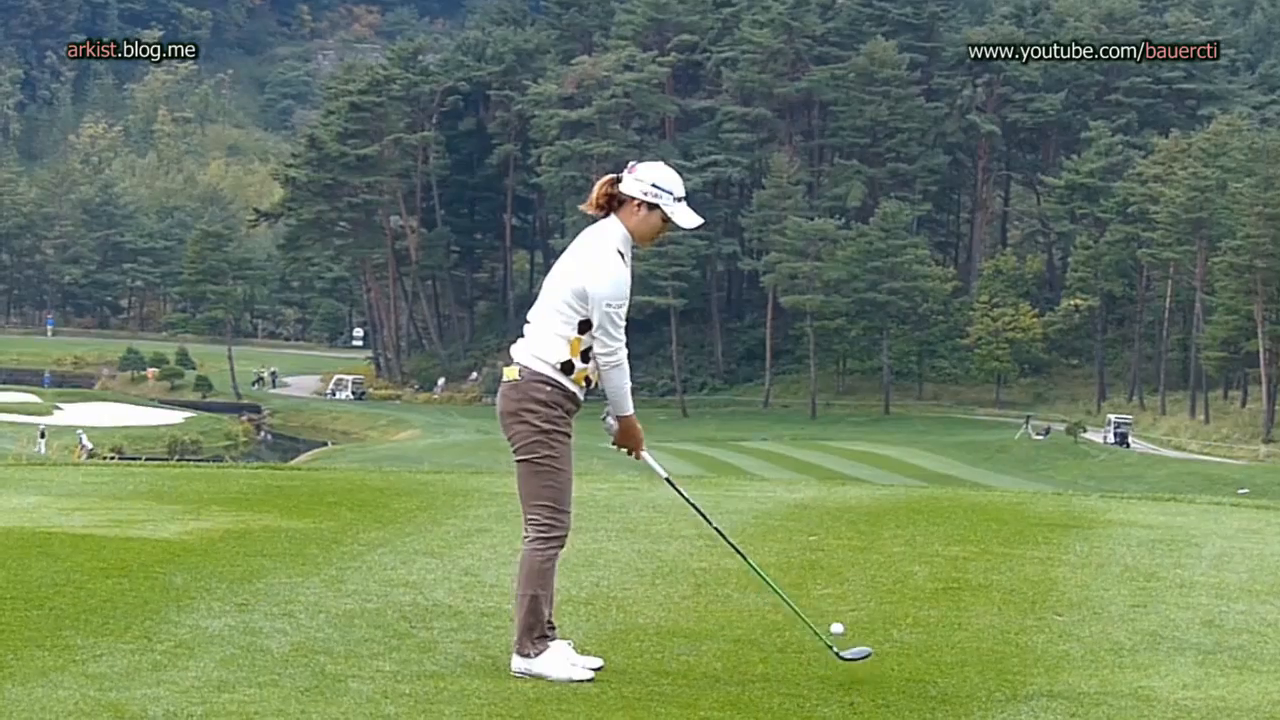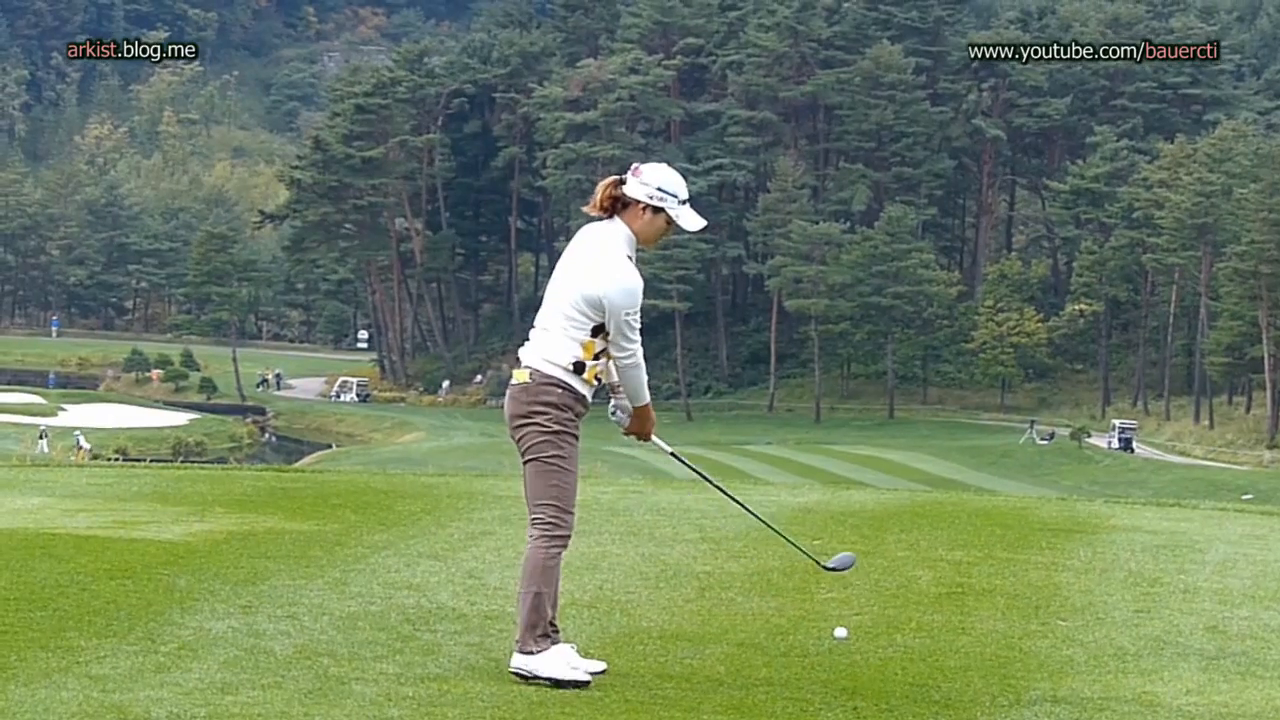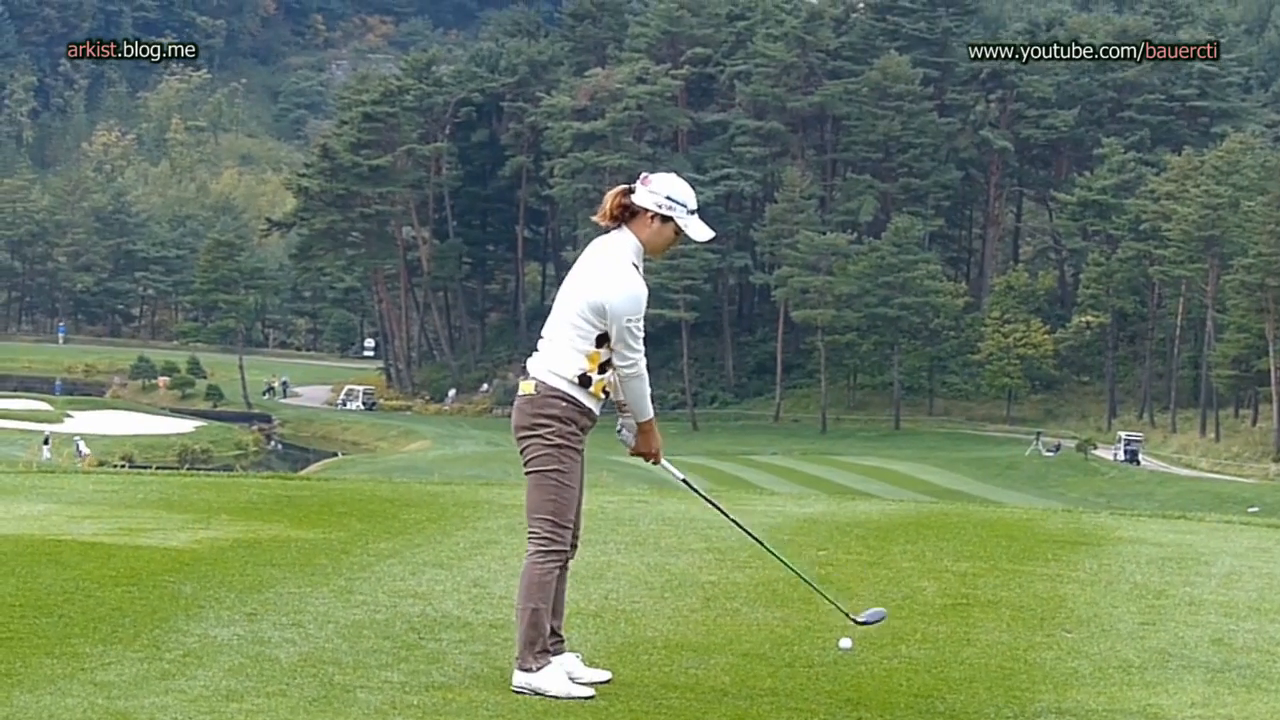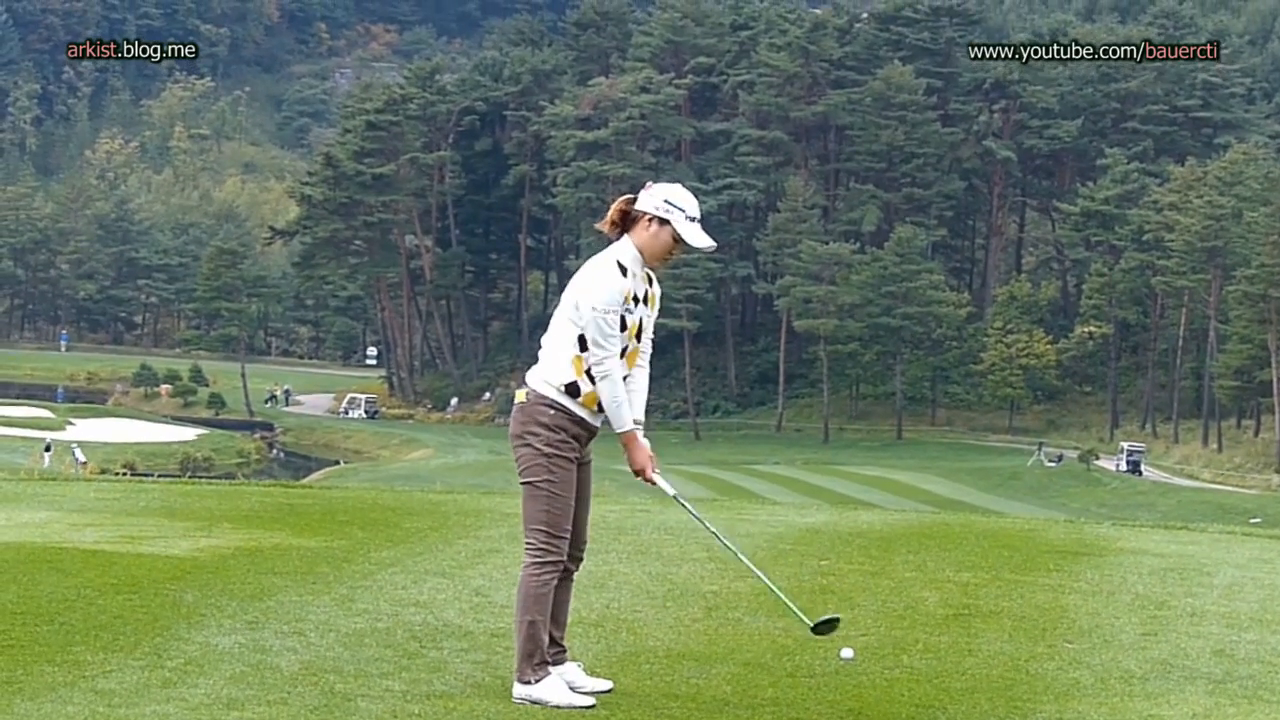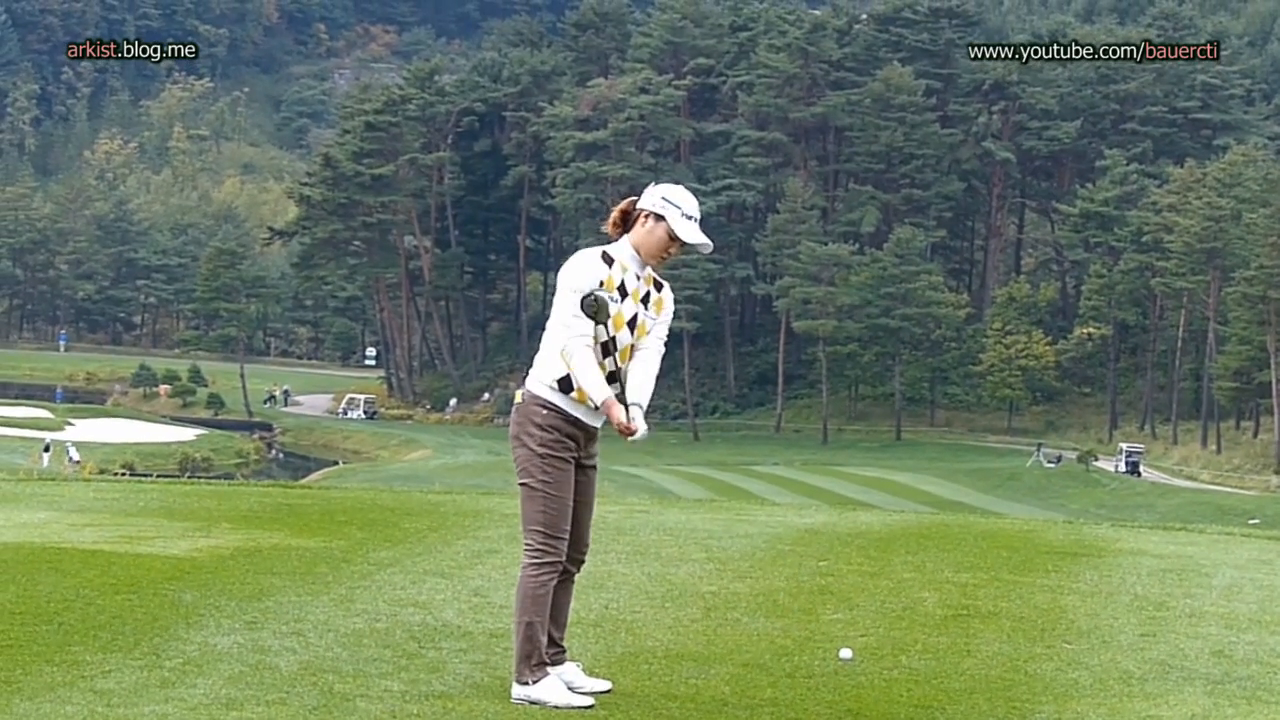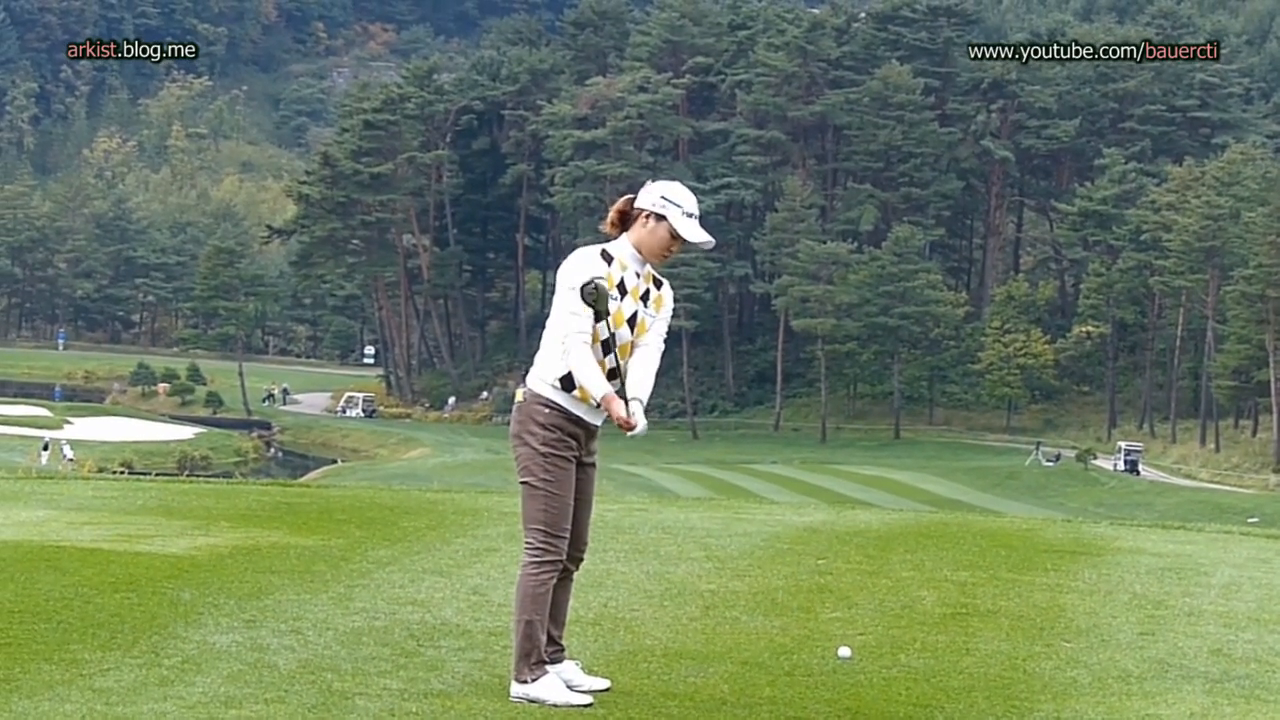
dt=0.3s
person 1, frame 1
left shoulder: (603, 241)
right shoulder: (609, 266)
right elbow: (610, 352)
left wrist: (621, 412)
right wrist: (627, 420)
left hip: (544, 395)
right hip: (537, 394)
left knee: (547, 527)
right knee: (548, 526)
left ankle: (544, 639)
right ankle: (529, 651)
person 1, frame 2
left shoulder: (593, 235)
right shoulder: (621, 277)
right elbow: (627, 351)
left wrist: (619, 389)
right wrist: (642, 409)
left hip: (542, 392)
right hip: (549, 399)
left knee: (551, 526)
right knee: (551, 526)
left ankle: (547, 641)
right ankle: (530, 648)
person 1, frame 3
left shoulder: (606, 247)
right shoulder: (624, 282)
right elbow: (629, 362)
left wrist: (631, 411)
right wrist: (647, 426)
left hip: (557, 407)
right hip: (554, 411)
left knee: (563, 541)
right knee: (550, 540)
left ankle: (552, 652)
right ankle: (531, 665)
person 1, frame 4
left shoulder: (648, 287)
right shoulder: (604, 276)
left elbow: (636, 362)
right elbow: (604, 368)
left wrist: (638, 433)
right wrist: (630, 440)
left hip: (577, 426)
right hip: (548, 418)
left knee: (570, 552)
right knee: (547, 550)
left ankle: (554, 661)
right ankle: (530, 676)
person 1, frame 5
left shoulder: (660, 296)
right shoulder: (589, 265)
left elbow: (646, 360)
right elbow: (576, 347)
left wrist: (634, 410)
right wrist: (608, 404)
left hip: (583, 429)
right hip: (547, 418)
left knee: (572, 555)
right knee: (546, 552)
left ankle: (553, 662)
right ankle: (529, 676)
person 1, frame 6
left shoulder: (659, 293)
right shoulder: (588, 264)
left elbow: (645, 358)
right elbow: (574, 345)
left wrist: (634, 405)
right wrist: (609, 401)
left hip: (583, 427)
right hip: (547, 416)
left knee: (570, 553)
right knee: (545, 550)
left ankle: (552, 660)
right ankle: (527, 674)
